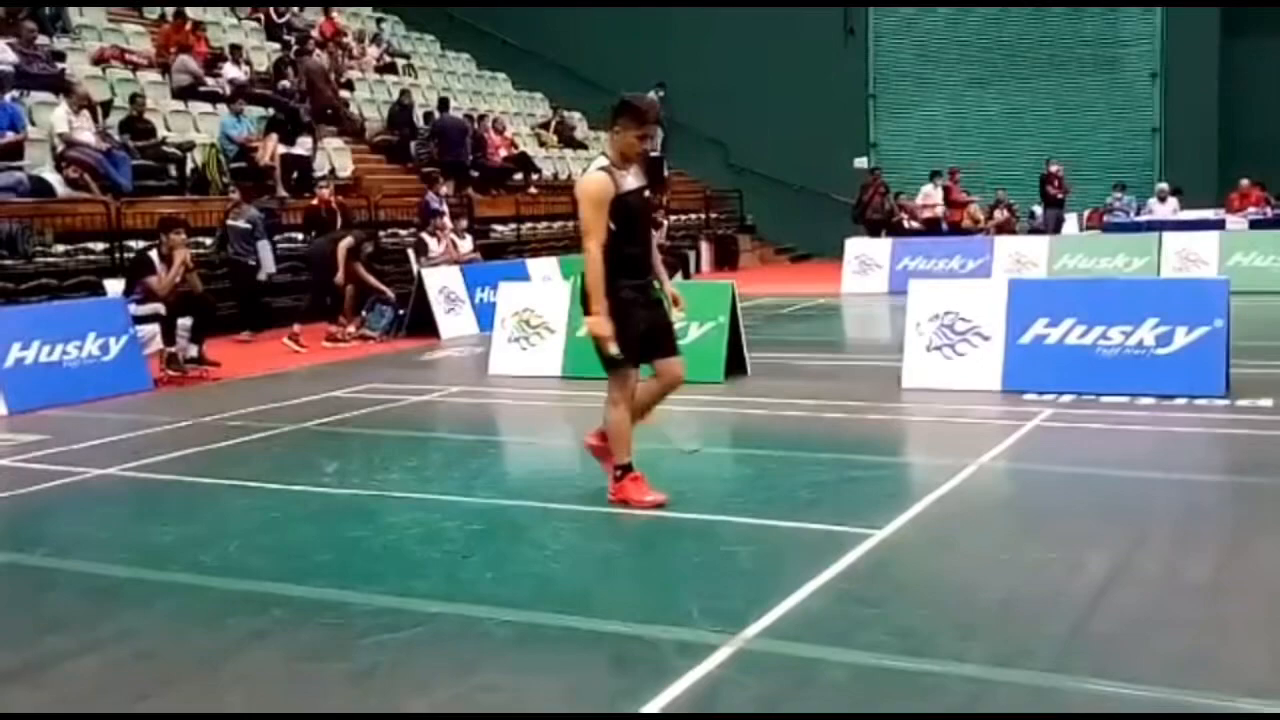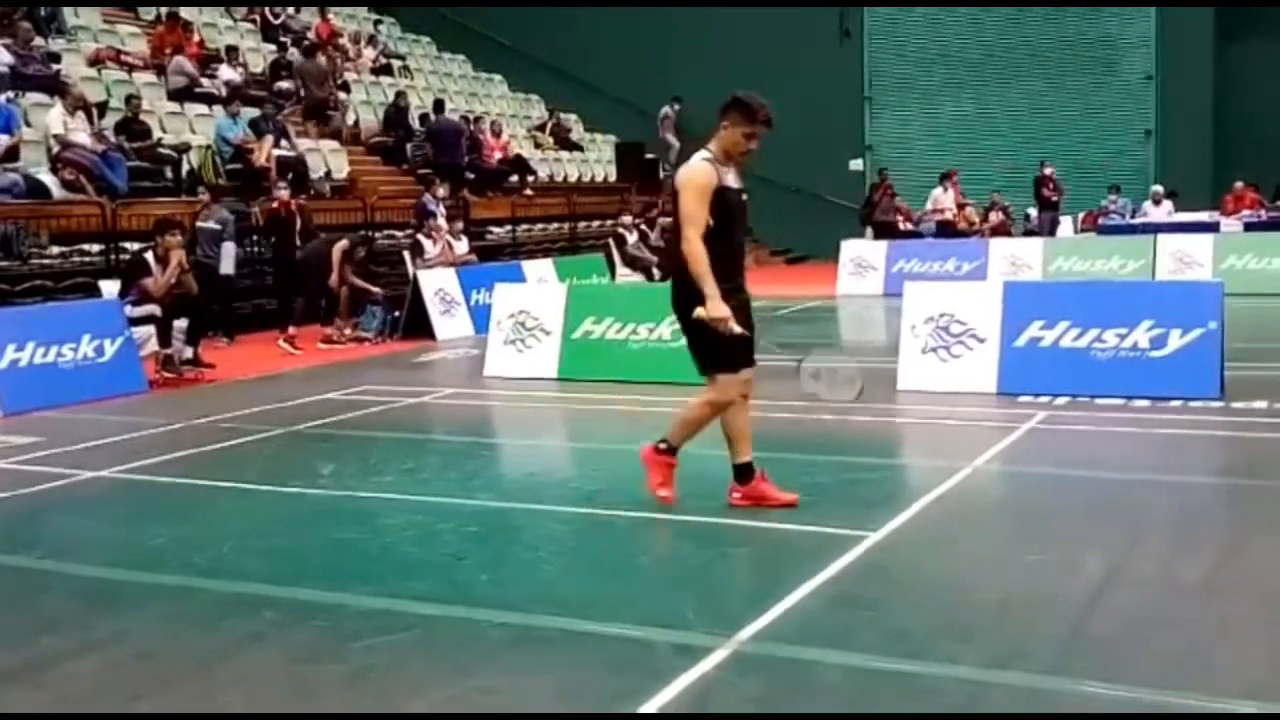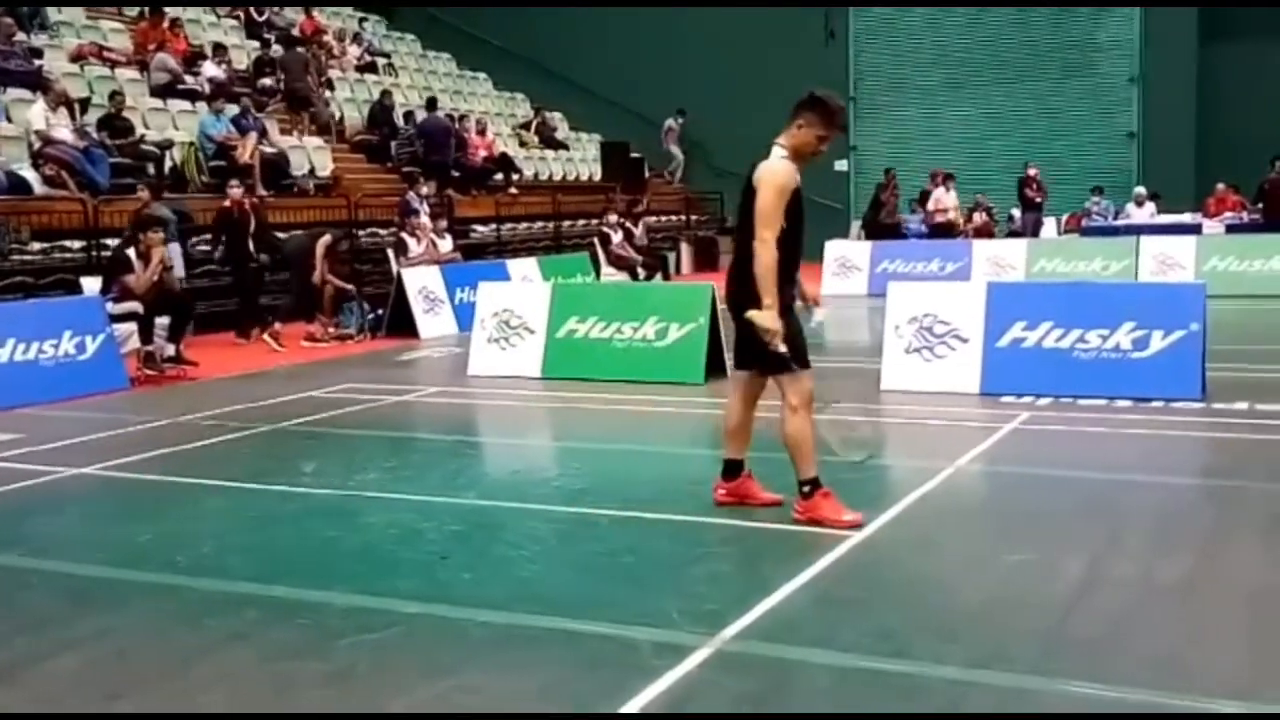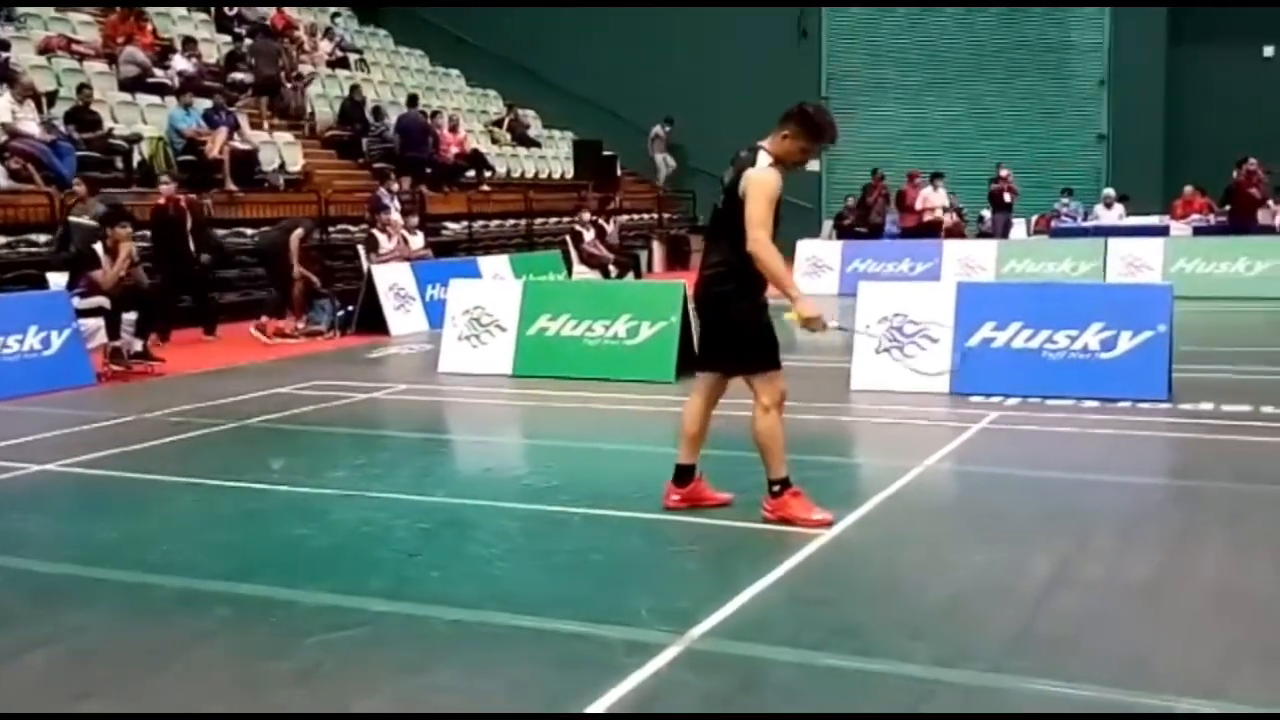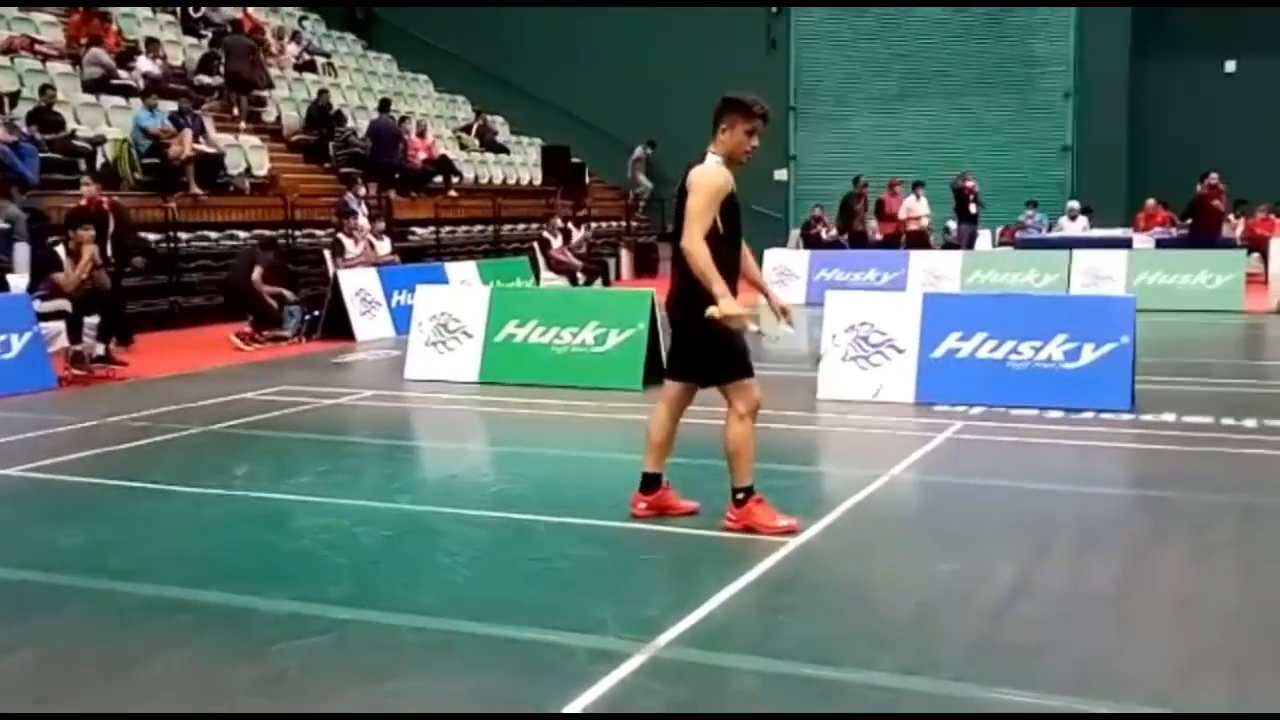
dt=0.5s
person 1, frame 1
left shoulder: (638, 171)
right shoulder: (597, 181)
right elbow: (593, 250)
left wrist: (664, 281)
right wrist: (599, 314)
left hip: (645, 290)
right hip: (613, 296)
left knee: (671, 374)
right knee: (623, 387)
left ankle: (606, 438)
right ankle: (621, 476)
person 1, frame 2
left shoulder: (732, 173)
right shoulder: (699, 172)
right elbow: (691, 242)
left wrist: (735, 297)
right wrist: (712, 299)
left hip: (731, 294)
right hip: (703, 298)
left knee: (741, 388)
right knee: (723, 392)
left ankle: (746, 481)
right ankle: (662, 452)
person 1, frame 3
left shoulder: (779, 165)
right shoulder: (779, 171)
right elbow: (763, 242)
left wrist: (802, 287)
right wrist: (770, 307)
left hip: (752, 294)
right hip: (763, 297)
left knee: (746, 386)
right knee: (799, 394)
left ankle: (733, 479)
right ankle: (811, 497)
person 1, frame 4
left shoulder: (747, 161)
right shoulder: (764, 176)
right elbow: (758, 245)
right wrist: (797, 299)
left hip: (715, 288)
right hip: (735, 295)
left knee: (705, 389)
right knee: (770, 393)
left ankle: (684, 483)
right ankle: (780, 496)
person 1, frame 5
left shoulder: (718, 177)
right shoulder: (711, 175)
left elbow: (733, 247)
right elbow: (692, 243)
left wrist: (768, 293)
right wrist: (724, 297)
left hip: (692, 304)
right hip: (705, 305)
left knee: (675, 397)
right knee: (745, 400)
left ankle: (651, 491)
right ankle: (744, 506)
